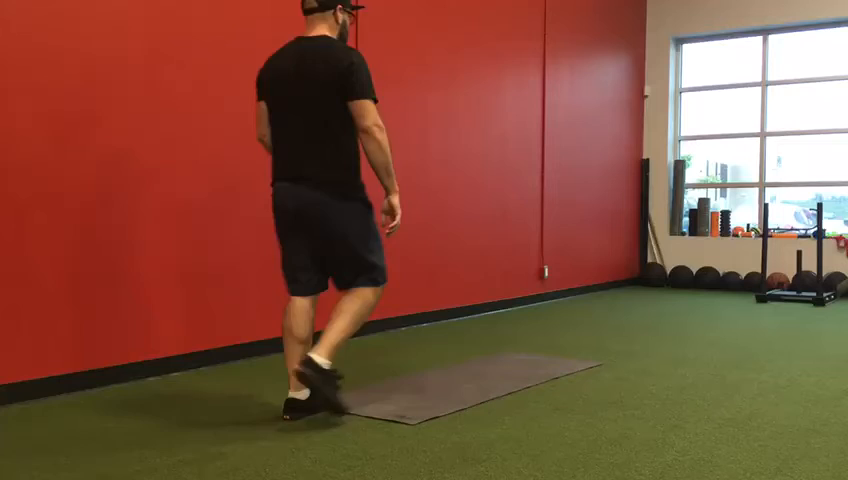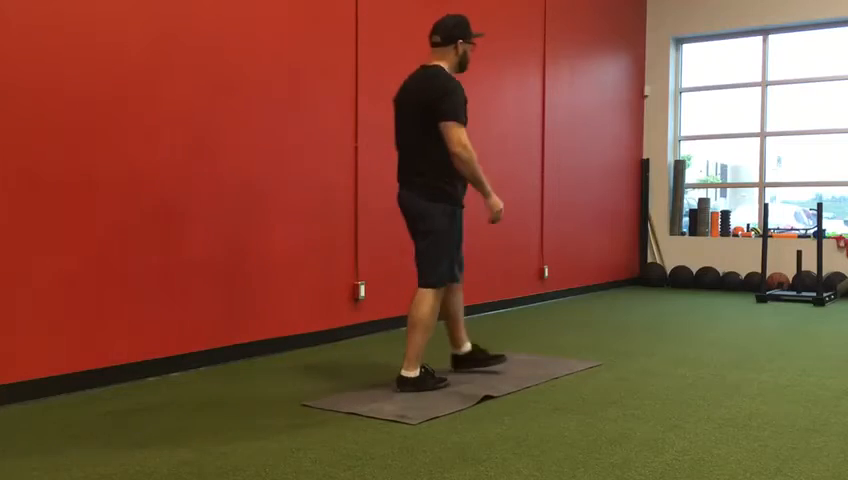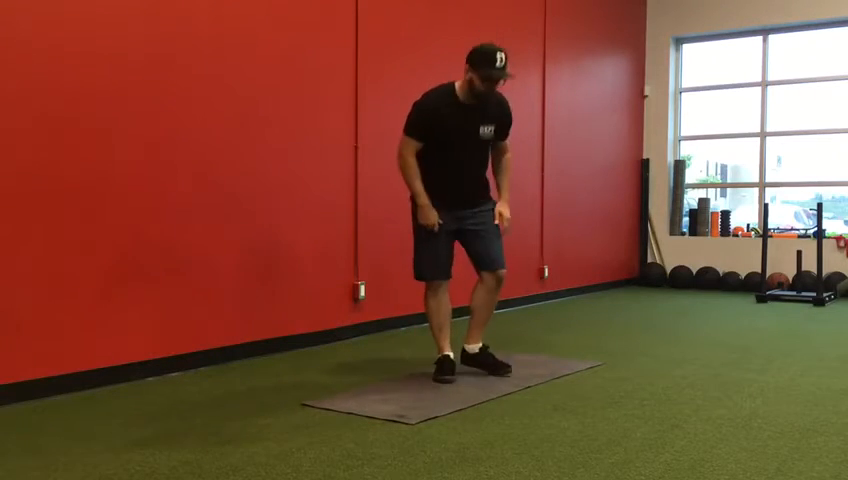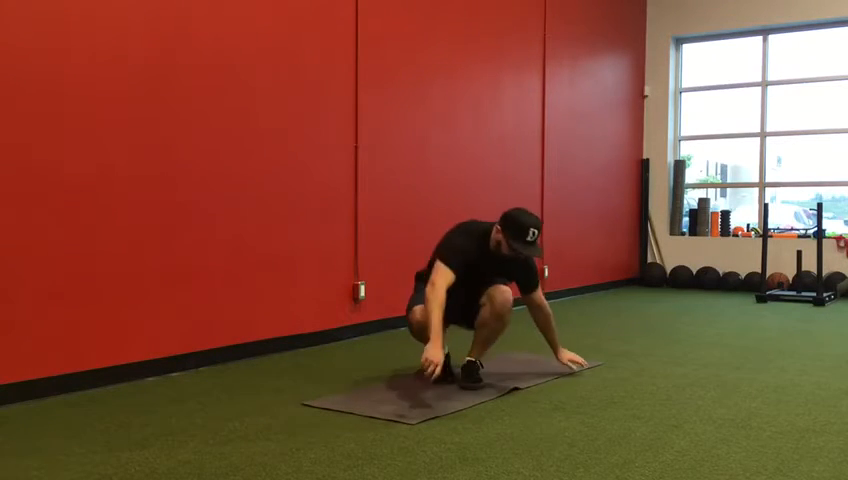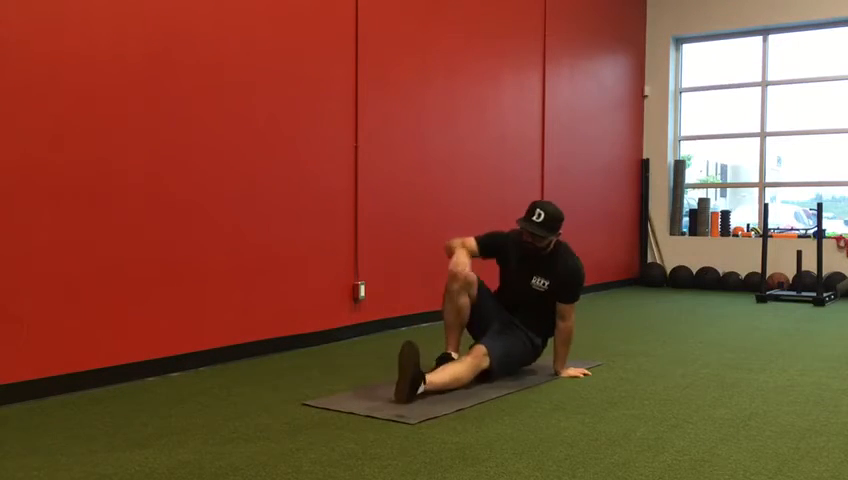
dt=1s
person 1, frame 1
left shoulder: (273, 65)
right shoulder: (347, 60)
left elbow: (265, 134)
right elbow: (370, 129)
right wrist: (392, 191)
left hip: (288, 192)
right hip: (337, 194)
left knee: (301, 291)
right knee: (369, 281)
left ankle: (298, 394)
right ankle: (319, 360)
person 1, frame 2
left shoulder: (413, 84)
right shoulder: (447, 87)
left elbow: (418, 144)
right elbow: (459, 148)
right wrist: (489, 194)
left hip: (418, 193)
right hip: (435, 200)
left knee: (451, 275)
right knee: (434, 283)
left ankle: (463, 350)
right ankle: (411, 372)
person 1, frame 3
left shoulder: (500, 107)
right shoulder: (432, 104)
left elbow: (501, 154)
right elbow: (406, 154)
left wrist: (503, 198)
right wrist: (423, 205)
left hip: (478, 205)
right hip: (435, 206)
left knee: (495, 273)
right knee: (437, 280)
left ankle: (474, 348)
right ankle: (445, 355)
person 1, frame 4
left shoulder: (522, 259)
right shoulder: (467, 237)
left elbow: (538, 303)
right elbow: (435, 286)
left wrist: (558, 350)
right wrist: (435, 342)
left hip: (476, 293)
right hip: (443, 295)
left knee: (502, 297)
right knee: (419, 318)
left ankle: (472, 362)
right ankle: (441, 355)
person 1, frame 5
left shoulder: (568, 267)
right shoulder: (510, 241)
left elbow: (565, 319)
right elbow: (455, 244)
left wrist: (560, 367)
right wrist: (460, 252)
left hip: (527, 336)
right hip: (497, 313)
left knee: (479, 356)
right knee: (461, 280)
left ankle: (419, 383)
right ankle: (449, 358)
